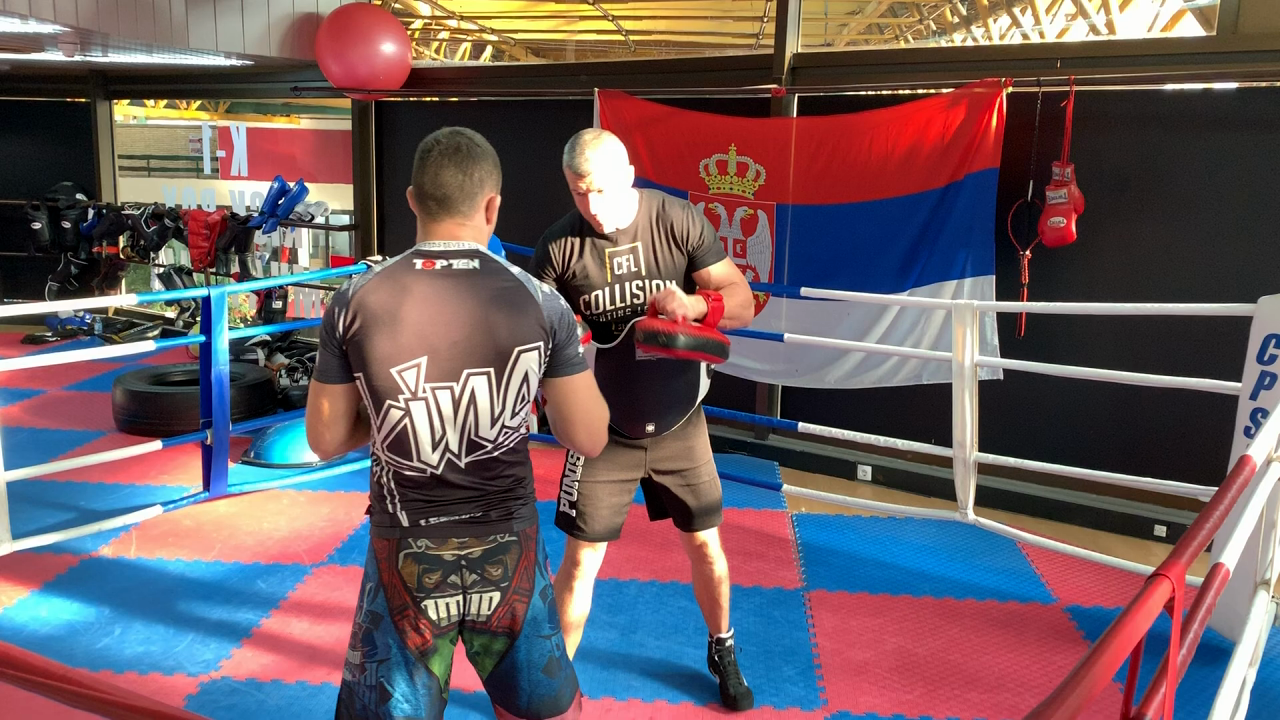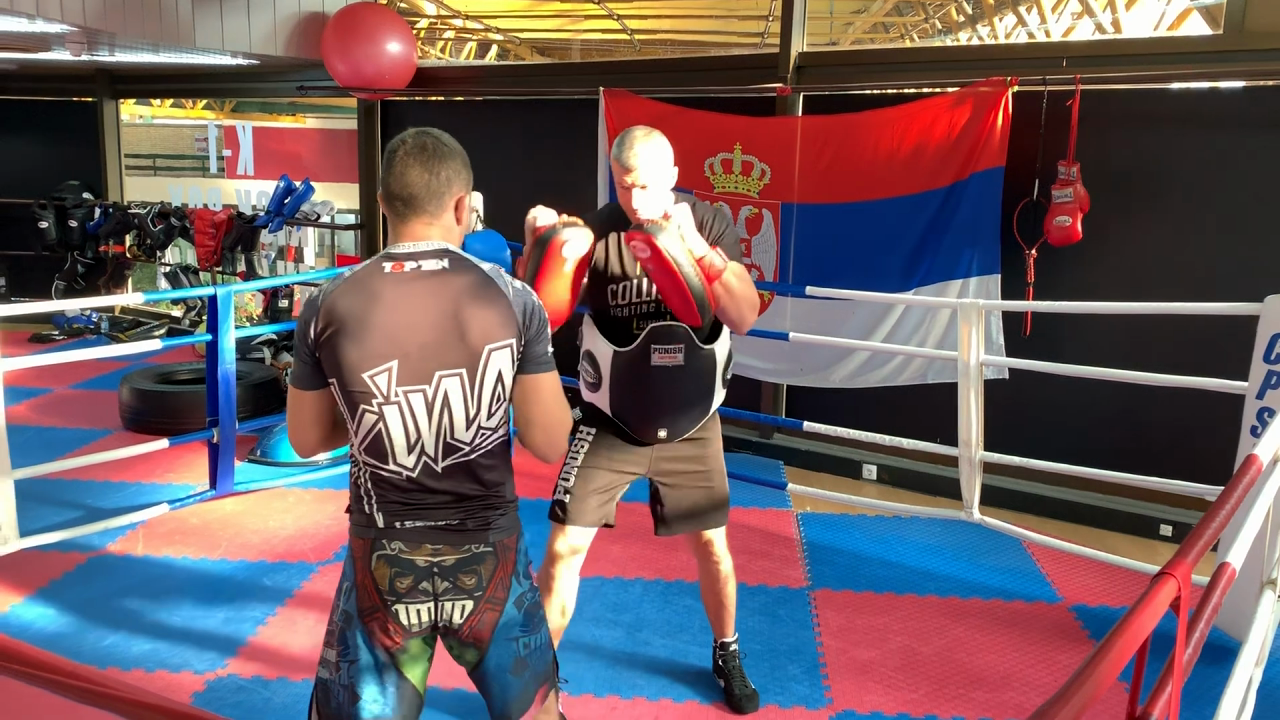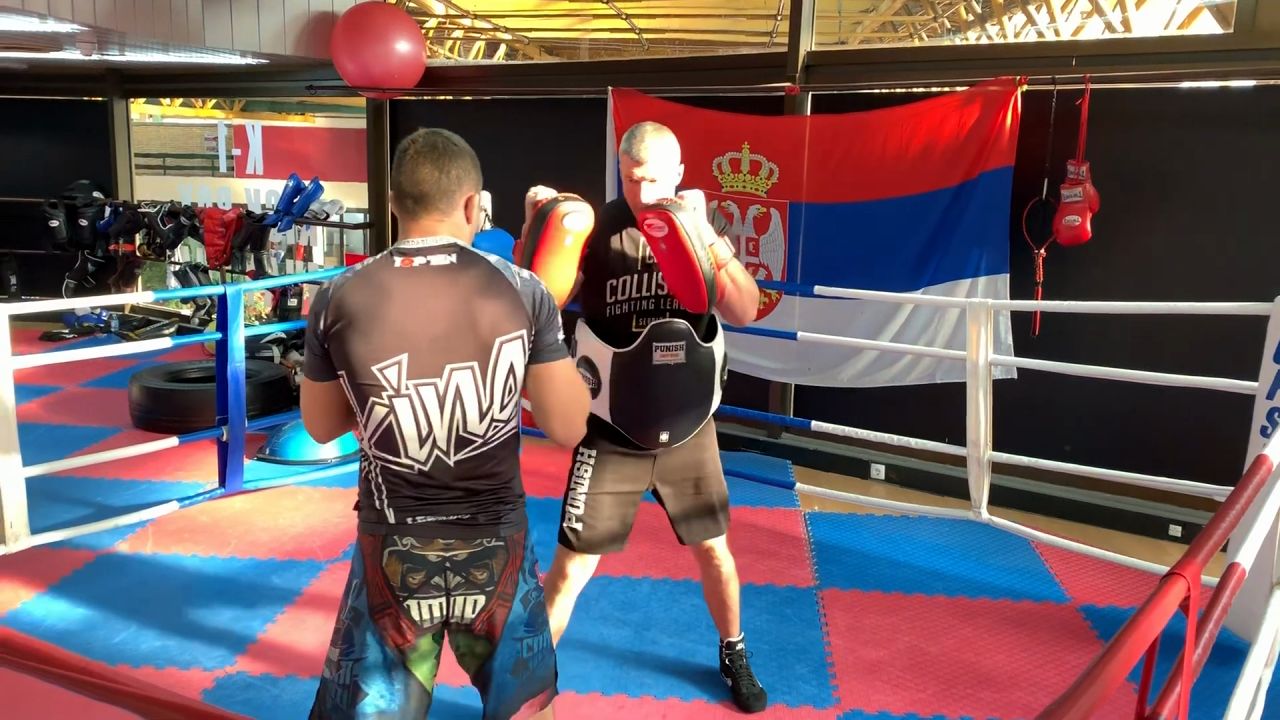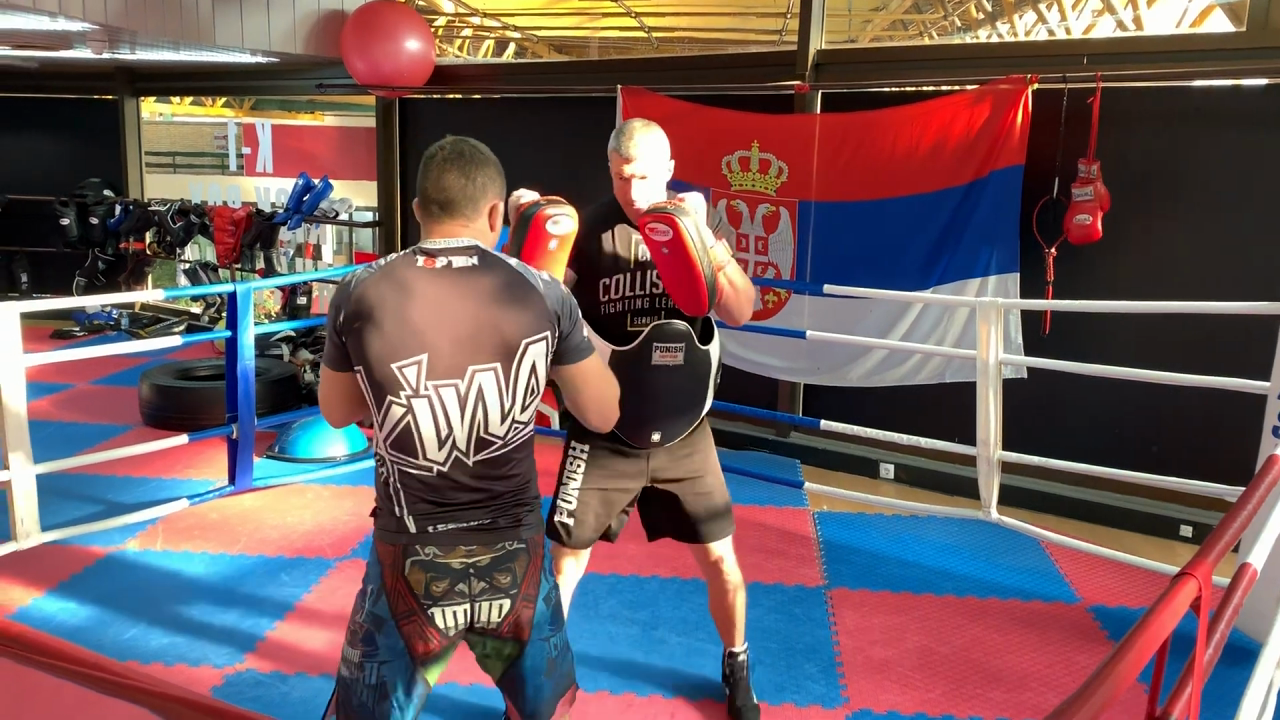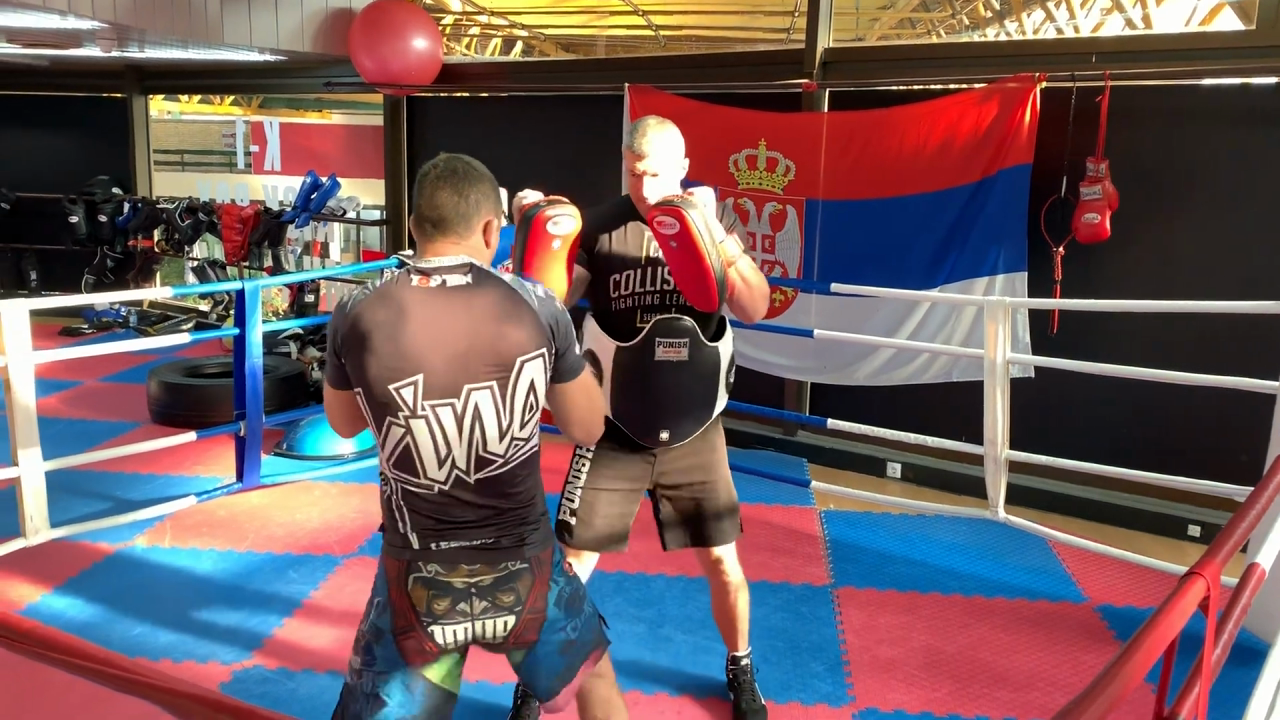
dt=0.2s
person 1, frame 1
left shoulder: (682, 222)
right shoulder: (561, 242)
left elbow: (742, 309)
left wrist: (692, 307)
left hip: (677, 419)
right hip: (602, 423)
left knee: (705, 543)
right knee: (581, 557)
left ankle: (722, 651)
person 1, frame 2
left shoulder: (709, 224)
right shoulder: (593, 230)
left elbow: (744, 317)
right elbow: (539, 313)
left wrist: (696, 250)
right wrist: (536, 248)
left hip: (690, 421)
right hip: (611, 420)
left knee: (711, 543)
right knee: (566, 546)
left ankle: (727, 655)
person 1, frame 3
left shoulder: (706, 224)
right shoulder: (593, 230)
left elbow: (745, 312)
left wrist: (706, 238)
right wrist: (537, 232)
left hip: (688, 427)
right hip: (610, 433)
left knee: (713, 550)
right knee: (572, 566)
left ankle: (733, 653)
person 1, frame 4
left shoulder: (700, 223)
right shoulder: (585, 230)
left elbow: (741, 312)
left wrist: (703, 240)
left hip: (682, 429)
right hip: (603, 429)
left knee: (719, 557)
right knee: (566, 562)
left ankle: (736, 667)
person 1, frame 5
left shoulder: (714, 222)
right shoulder: (599, 228)
left elbow: (755, 308)
left wrist: (714, 235)
left hip: (694, 429)
right hip: (614, 429)
left knee: (721, 560)
right knee: (573, 562)
left ankle: (740, 670)
person 2, frame 1
left shoulder: (356, 301)
right shoulder: (539, 302)
left elbow: (326, 442)
right elbow: (589, 438)
left hip: (407, 558)
right hip: (506, 550)
person 2, frame 2
left shoulder: (328, 306)
right shoulder: (511, 300)
left elbow: (307, 440)
right elbow: (551, 443)
left hip: (384, 560)
right hip: (487, 552)
person 2, frame 3
left shoulder: (338, 299)
right shoulder: (521, 291)
left elbow: (322, 425)
right elbow: (569, 427)
left hip: (393, 556)
right hip: (493, 549)
person 2, frame 4
left shoulder: (359, 295)
right shoulder: (541, 293)
left elbow: (339, 411)
right elbow: (602, 412)
left hip: (413, 561)
right hip: (512, 553)
person 2, frame 5
left shoulder: (357, 315)
right shoulder: (536, 308)
left elbow: (345, 421)
right elbow: (588, 428)
left hip: (419, 577)
right hip: (520, 566)
